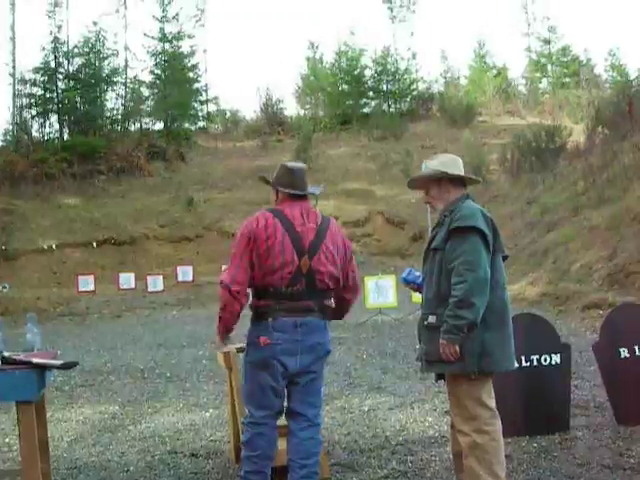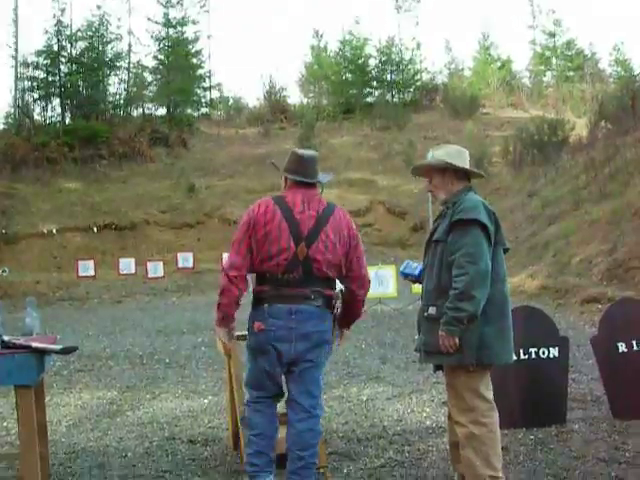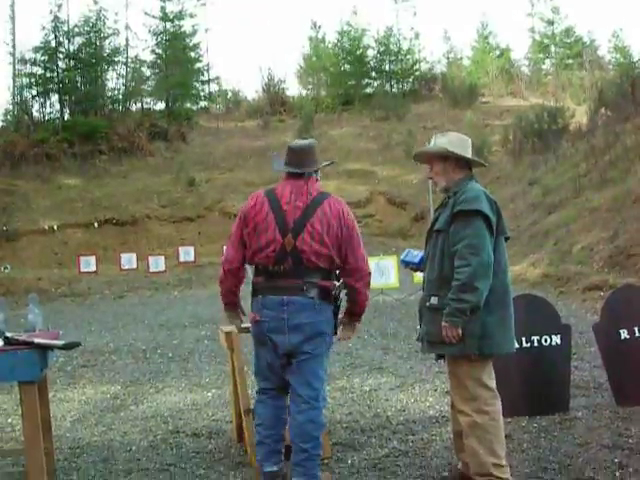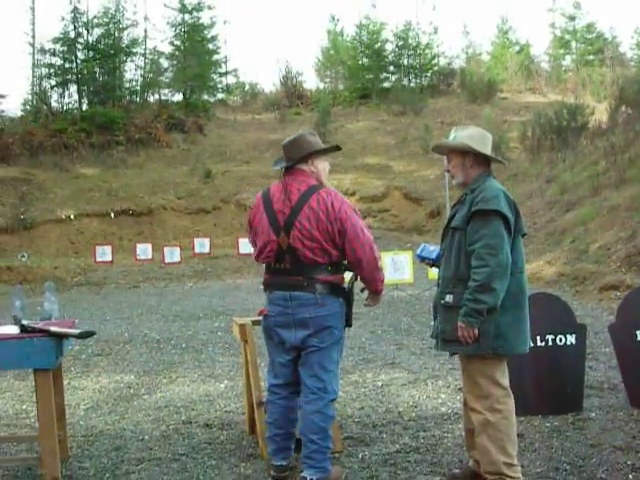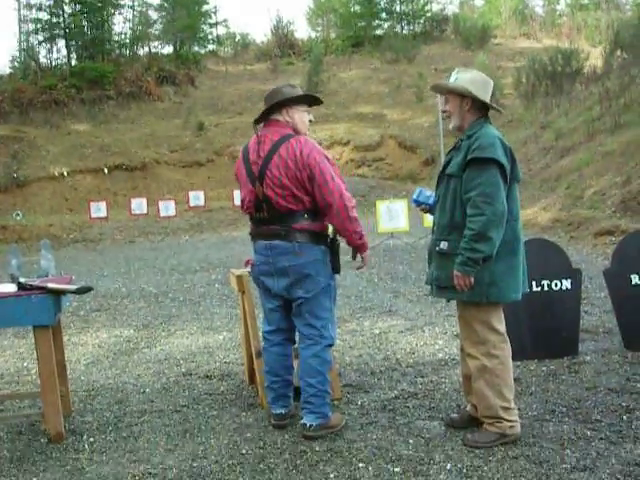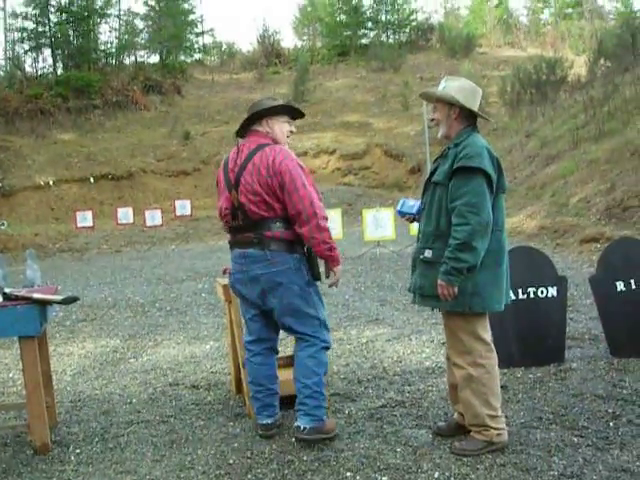
dt=0.3s
person 1, frame 1
left shoulder: (467, 217)
right shoulder: (457, 218)
left elbow: (471, 281)
left wrist: (453, 332)
right wrist: (425, 285)
left hip: (468, 342)
right hip: (461, 340)
left knee: (476, 420)
right knee: (463, 419)
person 1, frame 2
left shoulder: (469, 210)
right shoulder: (458, 211)
left elbow: (472, 275)
left wrist: (452, 323)
right wrist: (424, 278)
left hip: (467, 334)
right hip: (460, 333)
left knee: (473, 412)
right knee: (461, 411)
person 1, frame 3
left shoulder: (470, 200)
right shoulder: (460, 200)
left elbow: (475, 265)
left wrist: (456, 315)
right wrist: (427, 264)
left hip: (469, 324)
right hip: (461, 322)
left knee: (477, 401)
right knee: (463, 400)
person 1, frame 4
left shoulder: (489, 198)
right shoulder: (477, 197)
left elbow: (492, 264)
left wrist: (471, 314)
right wrist: (442, 259)
left hip: (482, 323)
right hip: (474, 320)
left knee: (489, 399)
right knee: (475, 397)
person 1, frame 5
left shoulder: (484, 145)
right shoulder: (472, 142)
left elbow: (487, 212)
left wrist: (467, 263)
right wrist: (438, 206)
left hip: (478, 269)
right hip: (468, 265)
left knee: (486, 344)
right knee: (473, 342)
left ankle: (502, 421)
right ankle: (480, 407)
person 1, frame 6
left shoulder: (471, 154)
right shoulder: (460, 151)
left elbow: (473, 222)
left wrist: (452, 273)
right wrist: (423, 215)
left hip: (463, 278)
right hip: (454, 273)
left knee: (472, 353)
right knee: (459, 350)
left ankle: (489, 429)
right ankle: (466, 415)
person 2, frame 1
left shoulder: (258, 225)
right shoulder: (332, 229)
left elbow: (234, 285)
right elbow: (350, 287)
left wrist: (224, 329)
left hip: (269, 331)
right hip: (315, 332)
left knee: (260, 417)
right knee: (307, 417)
person 2, frame 2
left shoulder: (261, 211)
right shoulder: (340, 218)
left elbow: (235, 270)
right elbow: (359, 280)
left wrist: (224, 317)
right wrist: (345, 320)
left hip: (269, 318)
right hip: (316, 320)
left knee: (261, 399)
right knee: (306, 406)
person 2, frame 3
left shoulder: (256, 203)
right shoulder: (335, 208)
left elbow: (232, 262)
right elbow: (357, 269)
left wrist: (230, 302)
right wrist: (353, 314)
left hip: (266, 308)
right hip: (313, 310)
left knee: (269, 390)
right knee: (308, 396)
person 2, frame 4
left shoulder: (262, 201)
right shoulder: (330, 200)
right elbow: (365, 254)
right wrist: (375, 288)
left hip: (278, 304)
right hip: (320, 306)
left knee: (281, 387)
right knee: (318, 390)
person 2, frame 5
left shoulder: (246, 154)
right shoulder: (303, 148)
right elbow: (338, 204)
right wrist: (359, 243)
left hip: (264, 254)
right hip: (304, 253)
left knee: (276, 333)
right knee: (316, 336)
left ankle: (279, 408)
right ankle: (315, 416)
person 2, frame 6
left shoulder: (229, 163)
right shoulder: (278, 157)
right elbow: (309, 213)
right wrist: (331, 257)
left hip: (242, 263)
right hip: (280, 262)
left knee: (258, 344)
right knee: (313, 337)
left ankle: (266, 418)
right ankle: (310, 420)
